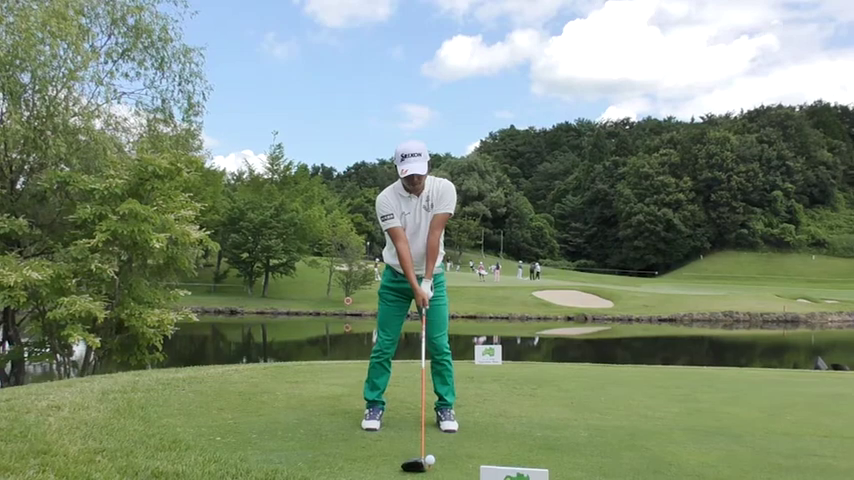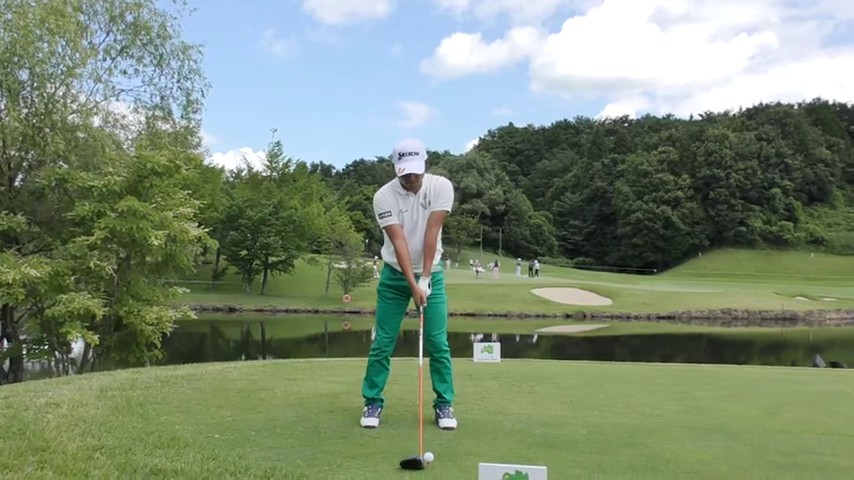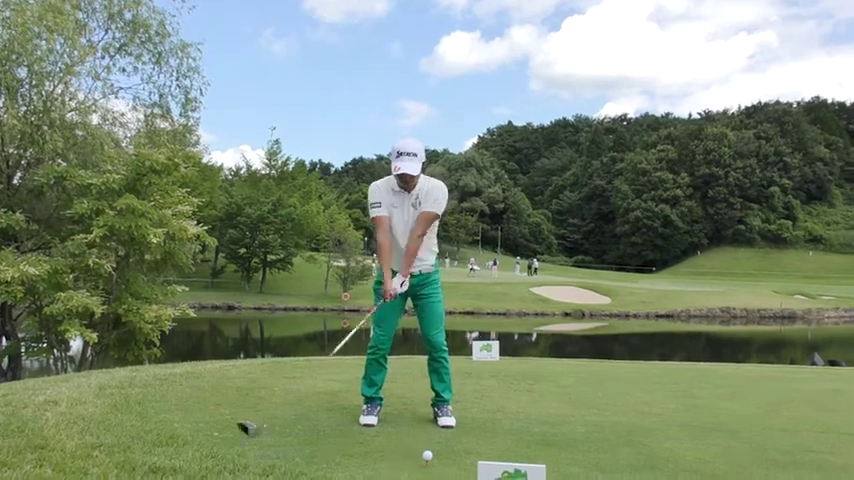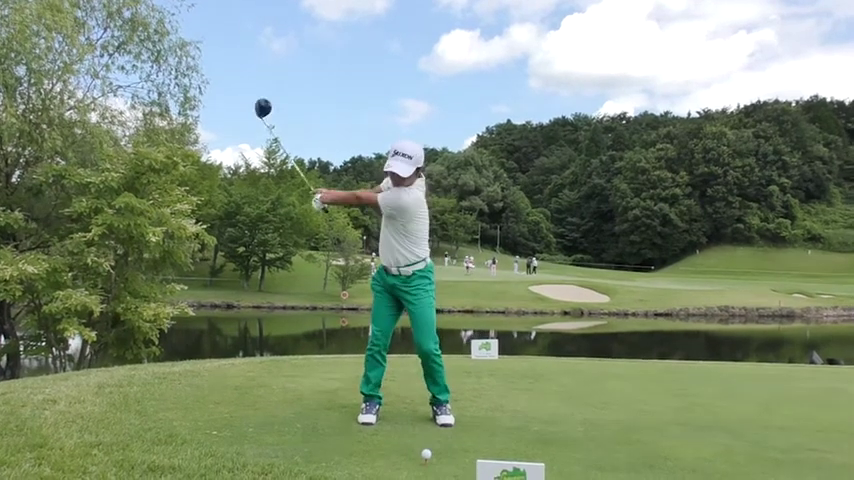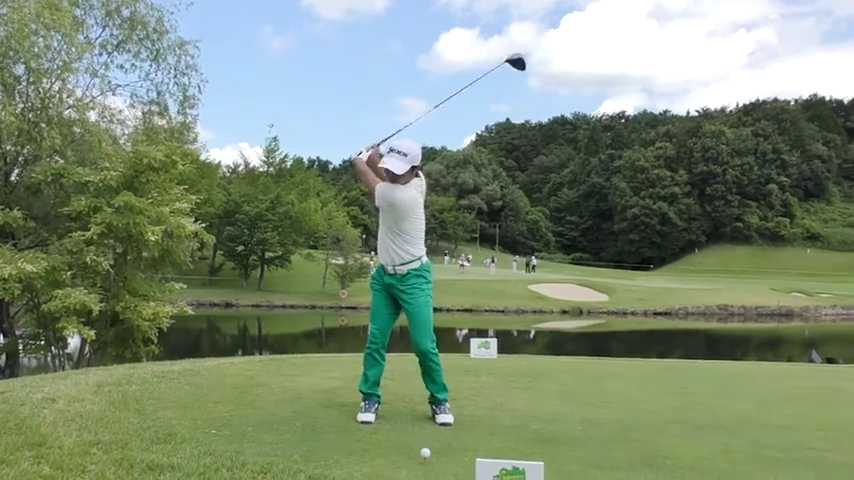
dt=0.5s
person 1, frame 1
left shoulder: (444, 189)
right shoulder: (386, 199)
left elbow: (434, 236)
right elbow: (401, 244)
left wrist: (427, 280)
right wrist: (415, 287)
left hip: (432, 277)
right hip: (396, 278)
left knee: (439, 345)
right knee: (384, 345)
left ankle: (445, 407)
right ankle: (374, 405)
person 1, frame 2
left shoulder: (441, 187)
right shoulder: (384, 197)
left elbow: (431, 233)
right elbow: (398, 241)
left wrist: (425, 278)
right wrist: (412, 284)
left hip: (431, 274)
right hip: (394, 276)
left knee: (438, 343)
right knee: (383, 342)
left ankle: (444, 404)
right ankle: (372, 402)
person 1, frame 3
left shoulder: (436, 189)
right shoulder: (378, 189)
left elbow: (418, 233)
right elbow: (382, 234)
left wrist: (405, 275)
right wrist: (387, 277)
left hip: (426, 275)
right hip: (390, 275)
left knee: (436, 343)
right knee: (380, 342)
left ankle: (442, 403)
right ankle: (371, 401)
person 1, frame 4
left shoulder: (406, 198)
right shoulder: (399, 182)
left elbow: (362, 199)
right elbow: (372, 194)
left wrist: (329, 198)
right wrist: (331, 194)
left hip: (415, 278)
right hip: (386, 275)
left knee: (427, 345)
right knee: (377, 340)
left ankle: (440, 402)
right ankle: (371, 399)
person 1, frame 5
left shoulder: (398, 196)
right shoulder: (417, 180)
left elbow: (371, 180)
right elbow: (383, 178)
left wrist: (360, 163)
right wrist: (374, 161)
left hip: (413, 277)
right hip: (385, 274)
left knee: (424, 344)
right knee: (376, 339)
left ankle: (439, 401)
right ankle: (370, 398)
